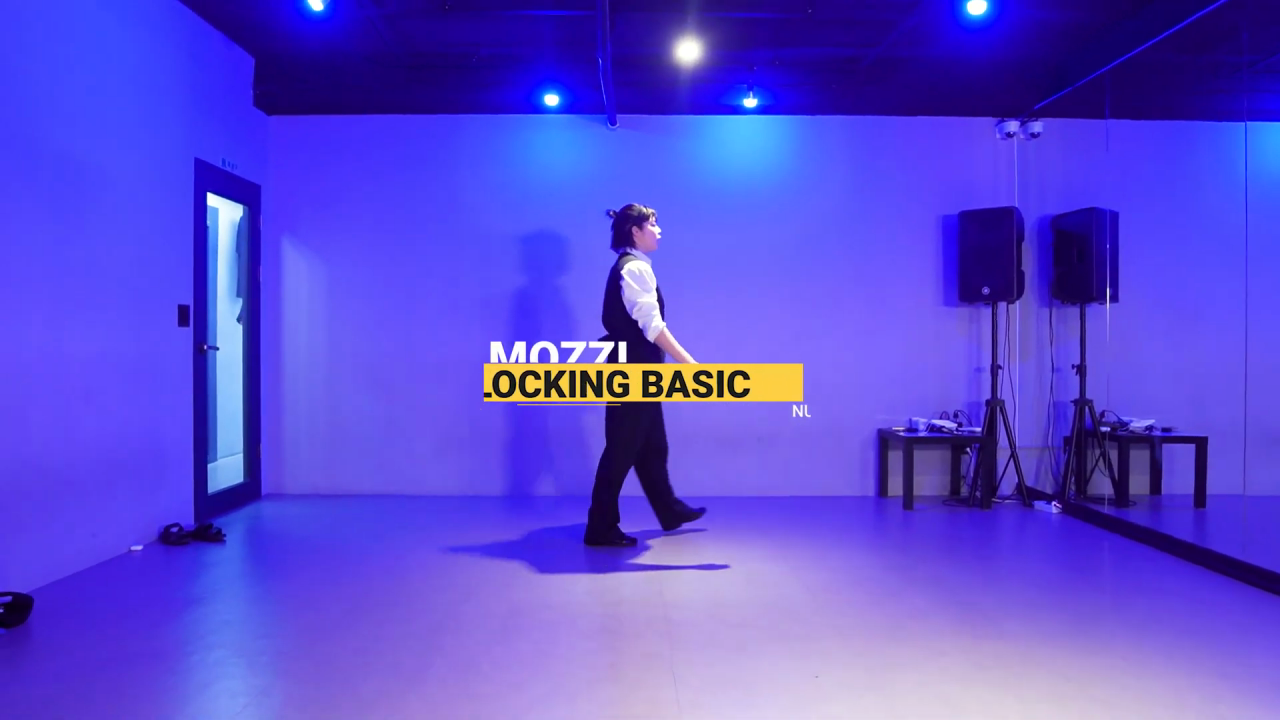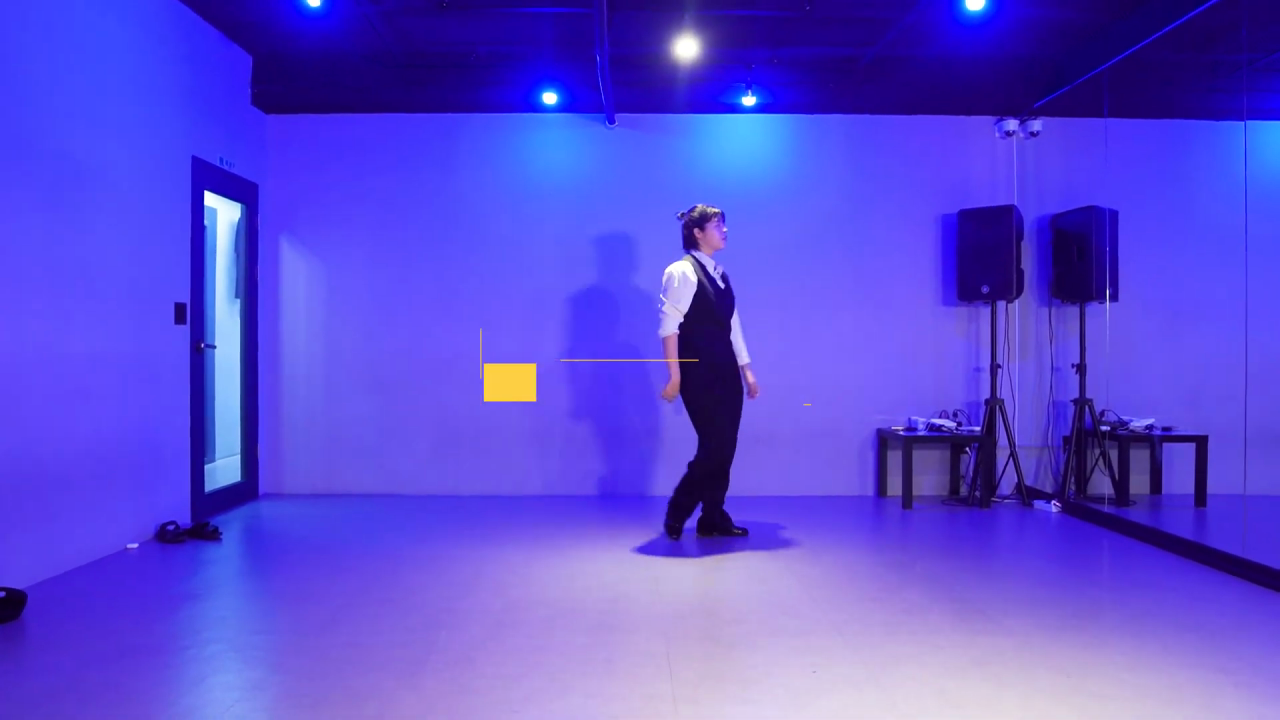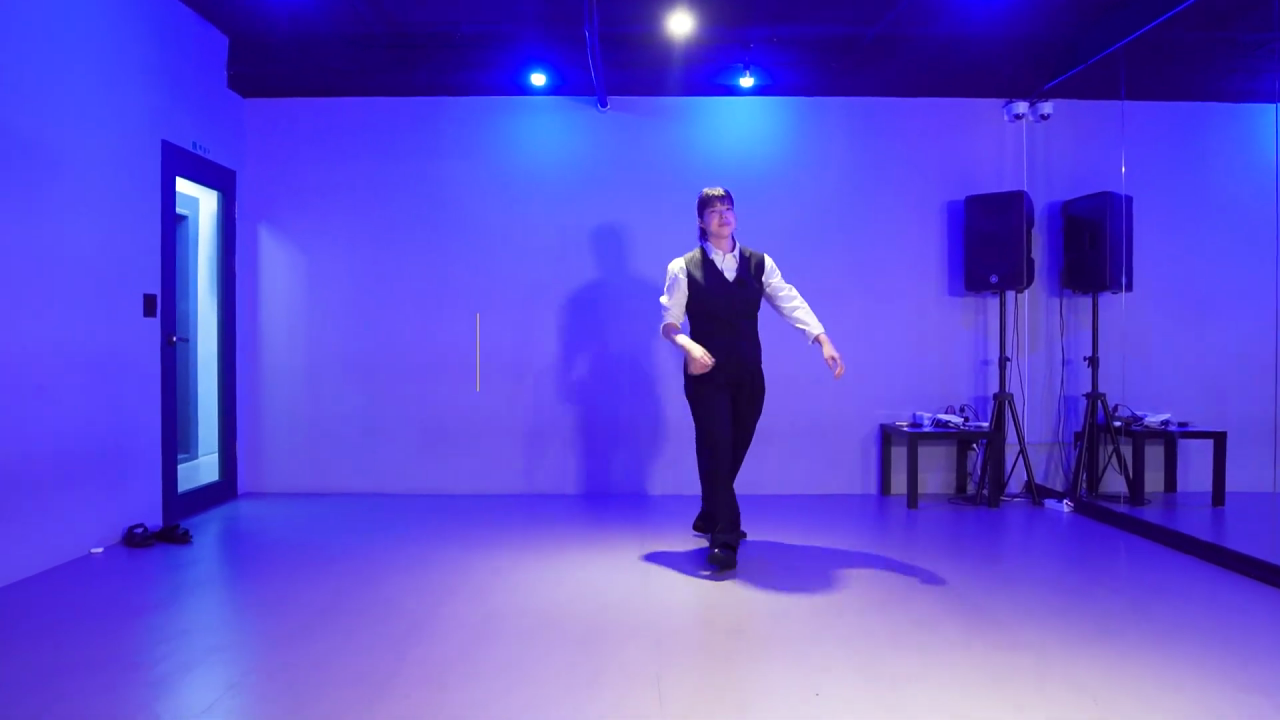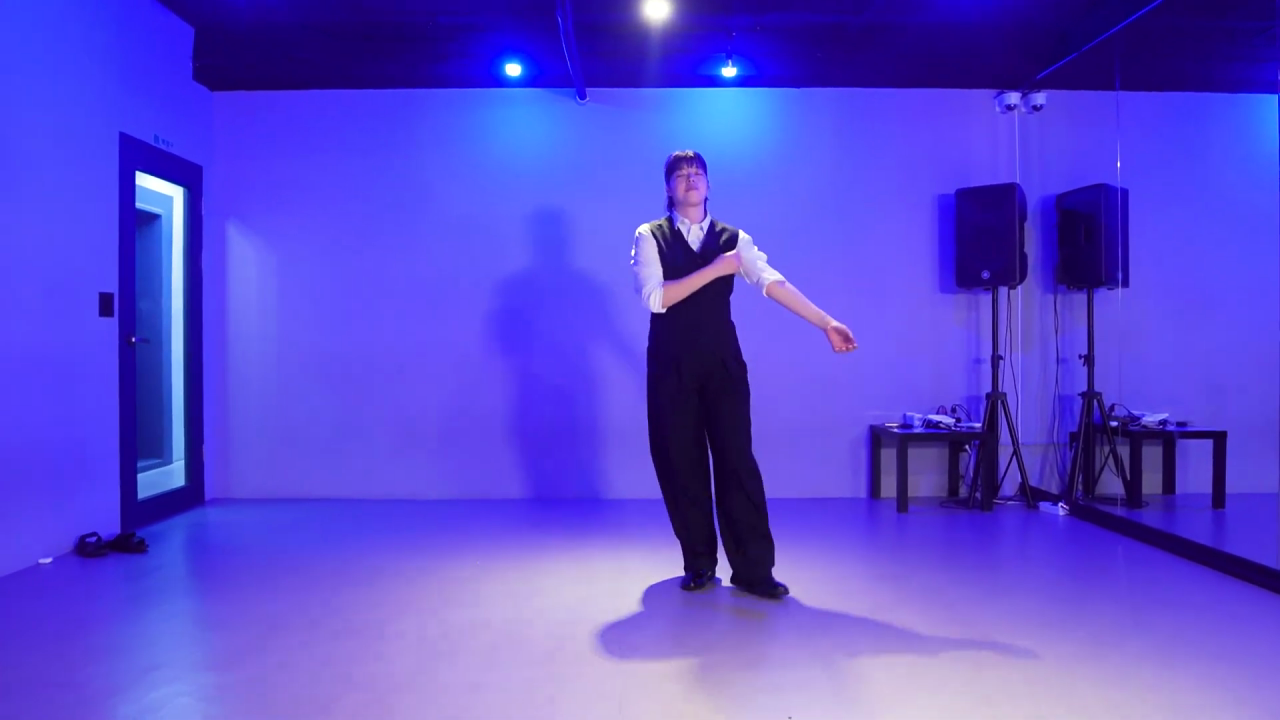
dt=0.5s
person 1, frame 1
left shoulder: (626, 268)
right shoulder: (636, 269)
right elbow: (653, 327)
right wrist: (690, 364)
left hip: (631, 368)
left knee: (652, 444)
right knee: (623, 447)
left ankle: (670, 511)
right ankle: (601, 528)
person 1, frame 2
left shoulder: (721, 277)
right shoulder: (680, 272)
right elbow: (669, 327)
left wrist: (746, 369)
right wrist: (674, 375)
left hip: (726, 370)
right hip: (697, 371)
left knee: (725, 447)
right knee: (714, 445)
left ankle: (714, 518)
right ankle: (679, 510)
person 1, frame 3
left shoulder: (759, 263)
right shoulder: (684, 268)
left elbow: (792, 303)
right elbow: (670, 322)
left wrist: (824, 341)
right wrist: (689, 346)
left hip: (748, 371)
right hip: (706, 374)
left knee: (734, 451)
right knee: (716, 451)
left ankle: (711, 519)
right ankle: (724, 541)
person 1, frame 4
left shoulder: (733, 239)
right shoulder: (649, 236)
left elbow: (773, 282)
right elbow: (654, 297)
left wrist: (825, 323)
right wrist: (714, 269)
left hip: (722, 360)
right hip: (671, 363)
left knee: (736, 460)
right knee: (680, 462)
left ankle: (752, 567)
right ankle: (698, 561)
